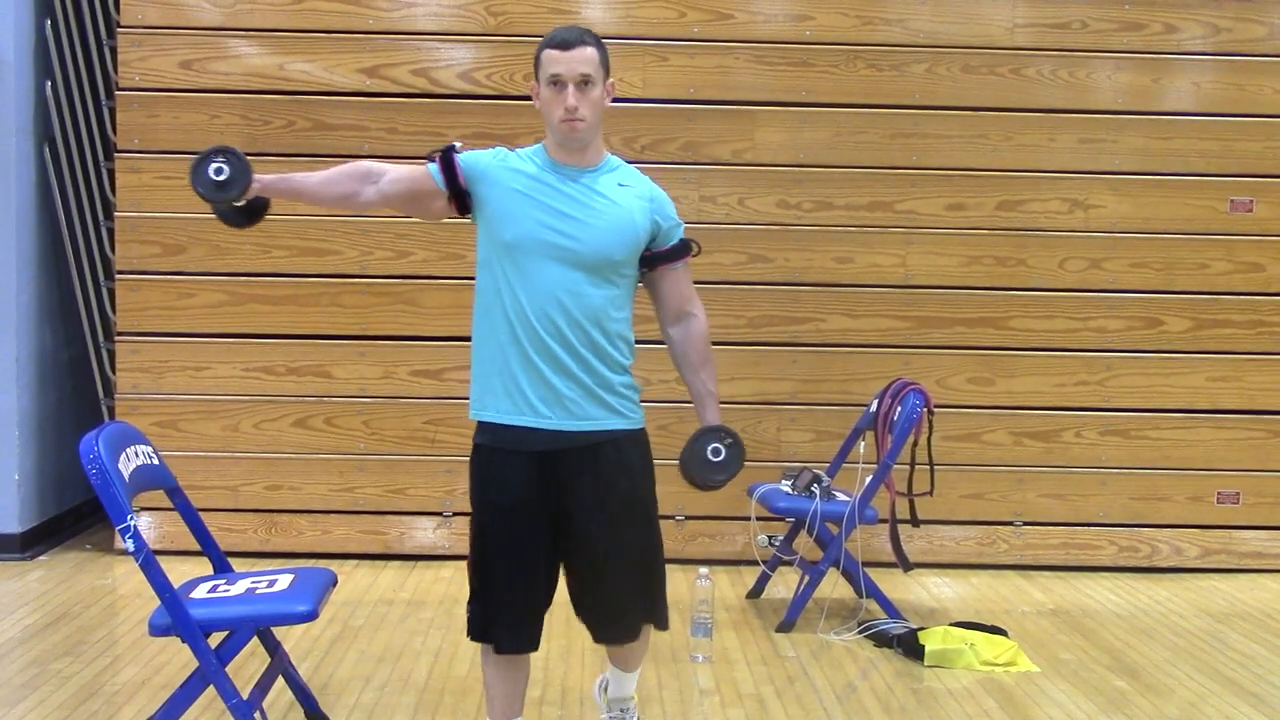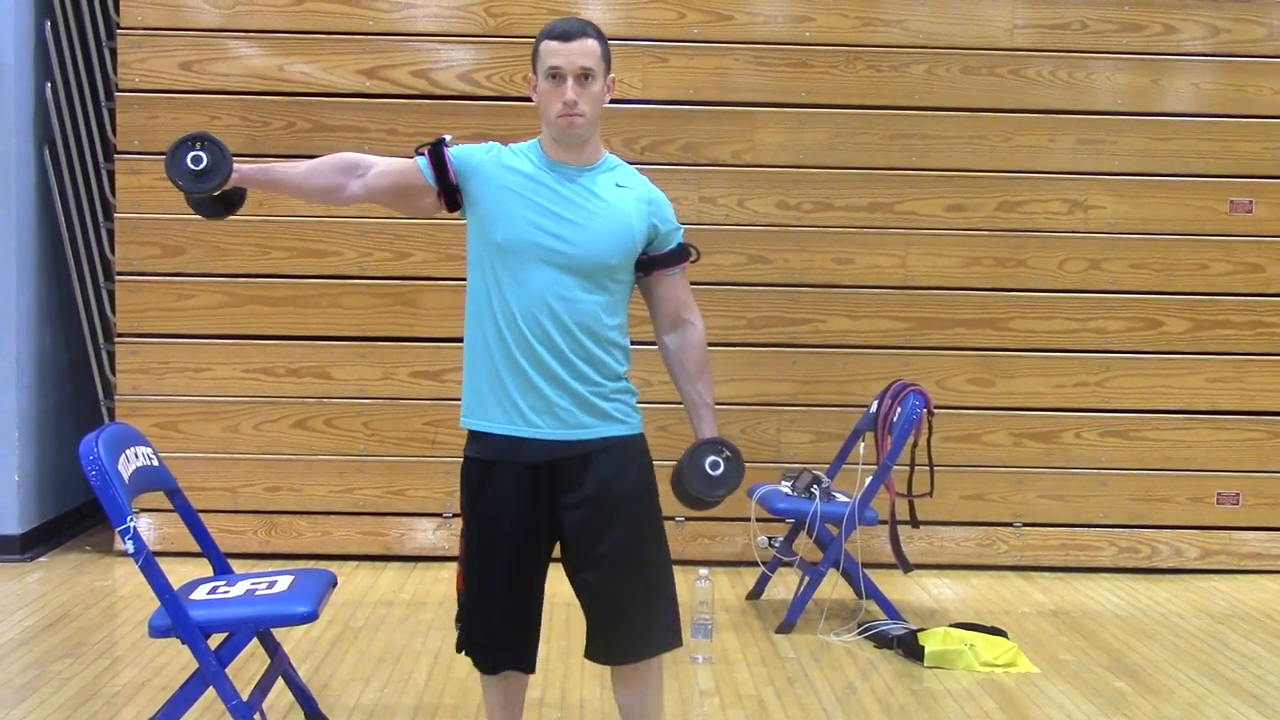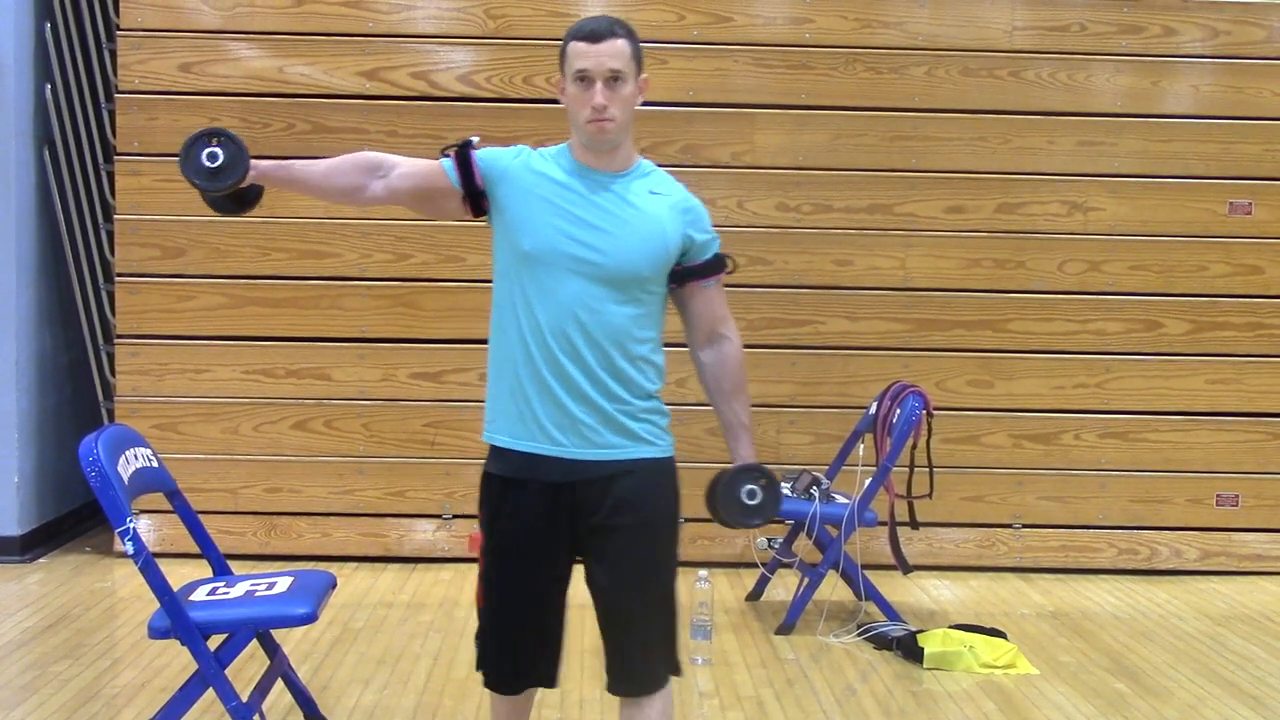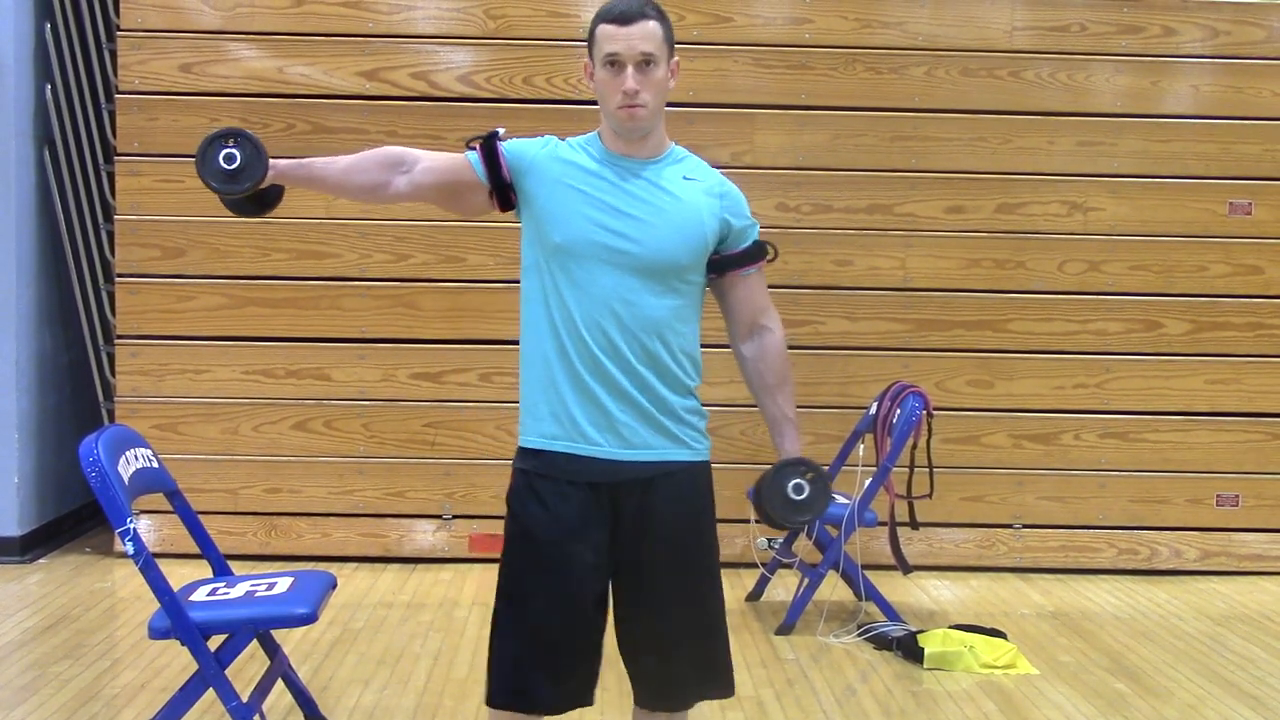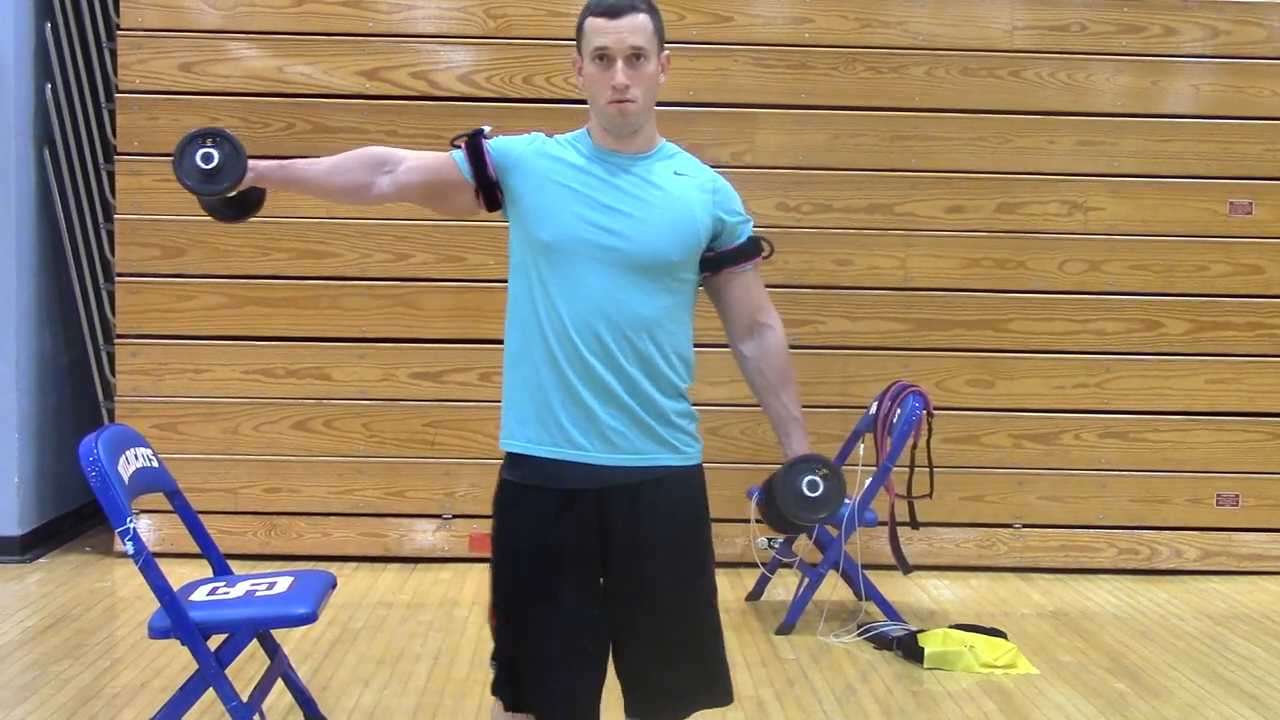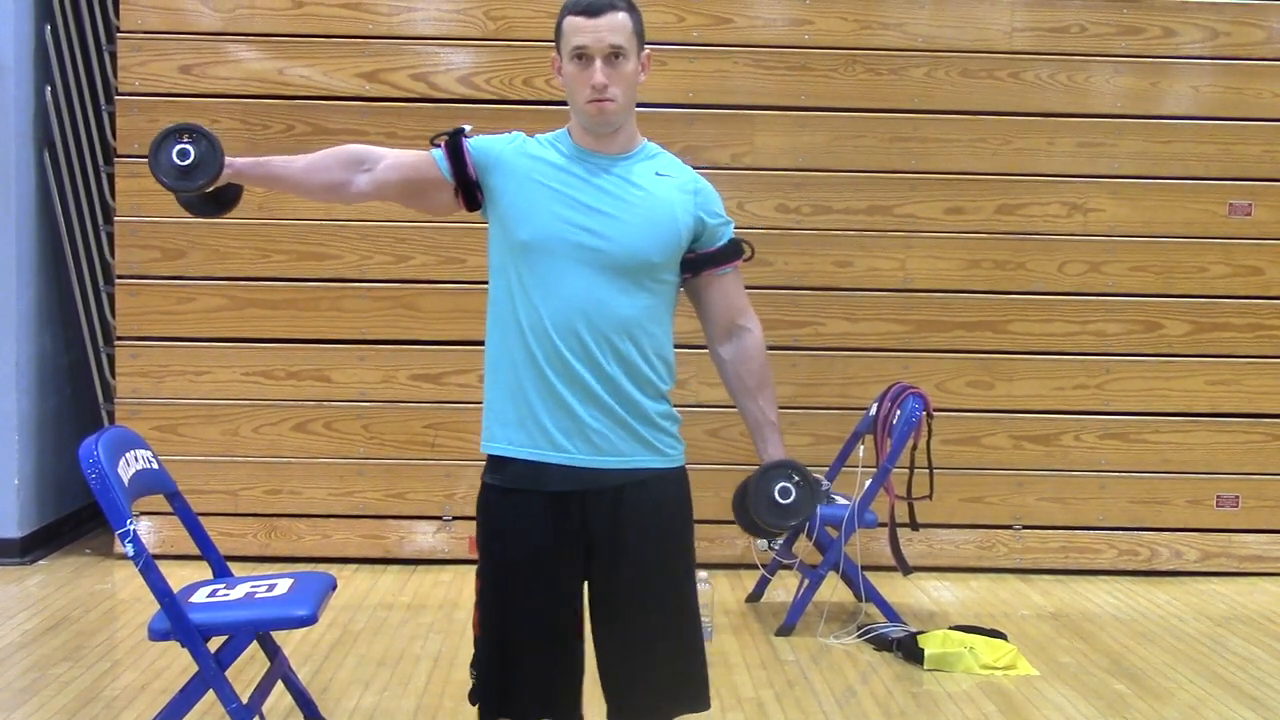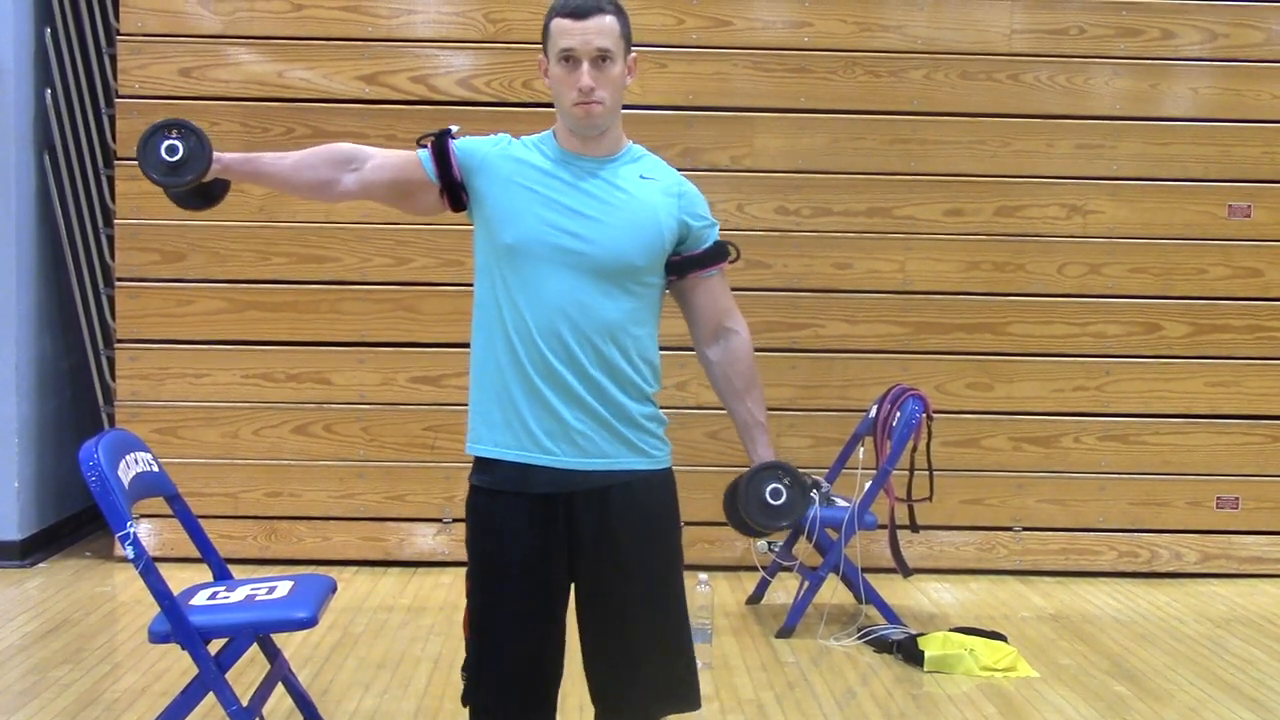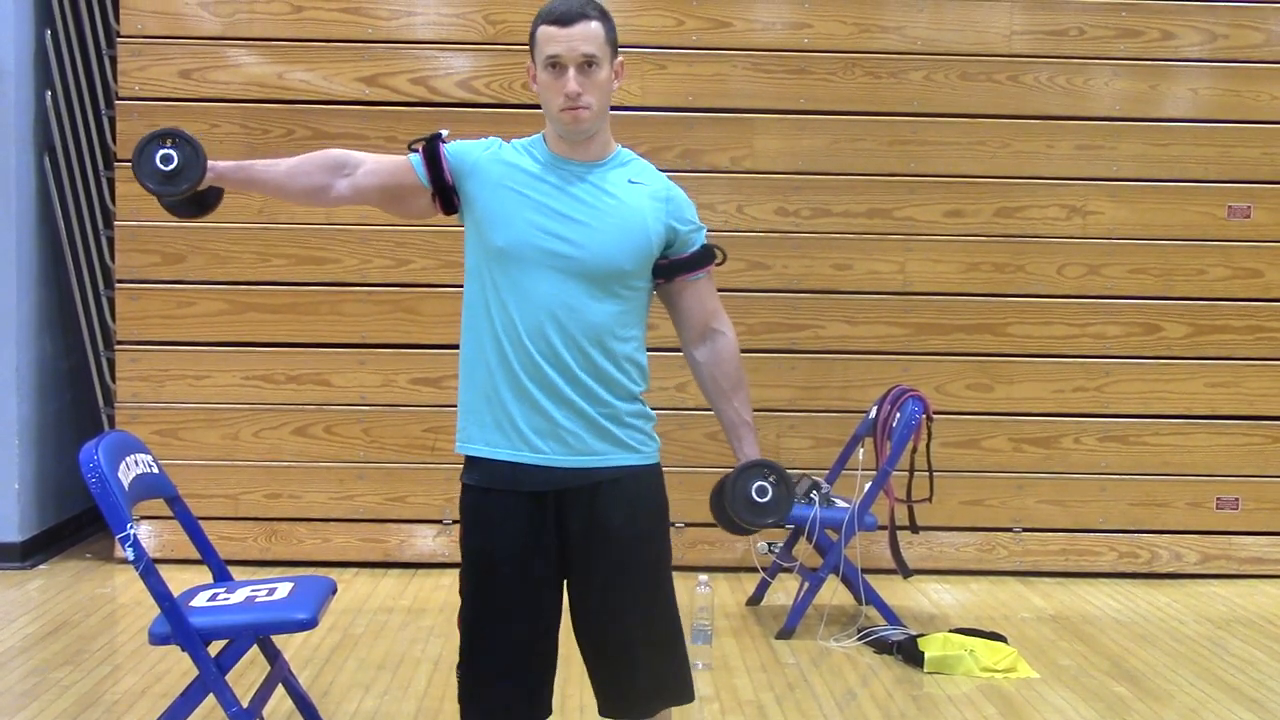
dt=0.3s
person 1, frame 1
left shoulder: (647, 201)
right shoulder: (491, 174)
left elbow: (684, 319)
right elbow: (376, 183)
left wrist: (711, 419)
right wrist: (265, 184)
left hip: (611, 436)
right hip: (508, 435)
left knee: (625, 603)
right knee: (506, 616)
person 1, frame 2
left shoulder: (645, 202)
right shoulder: (483, 170)
left elbow: (680, 327)
right elbow: (358, 176)
left wrist: (707, 433)
right wrist: (244, 173)
left hip: (607, 445)
right hip: (500, 445)
left knee: (634, 626)
right knee: (499, 632)
person 1, frame 3
left shoulder: (681, 210)
right shoulder: (509, 175)
left elbow: (715, 340)
right elbow: (381, 177)
left wrist: (743, 451)
right wrist: (260, 171)
left hip: (635, 467)
right hip: (523, 462)
left knee: (641, 662)
right knee: (512, 648)
person 1, frame 4
left shoulder: (717, 197)
right shoulder: (537, 166)
left elbow: (756, 332)
right elbow: (404, 173)
left wrist: (788, 447)
right wrist: (280, 170)
left hip: (671, 470)
right hip: (555, 464)
person 1, frame 5
left shoulder: (708, 193)
right shoulder: (524, 163)
left elbow: (755, 331)
right elbow: (387, 173)
left wrist: (797, 448)
right wrist: (259, 171)
left hip: (661, 474)
right hip: (542, 469)
person 1, frame 6
left shoulder: (689, 194)
right shoulder: (503, 162)
left elbow: (735, 334)
right elbow: (366, 171)
left wrist: (773, 453)
right wrist: (236, 168)
left hip: (644, 476)
right hip: (524, 471)
person 1, frame 7
left shoulder: (675, 197)
right shoulder: (490, 165)
left elbow: (722, 336)
right elbow: (353, 170)
left wrist: (762, 455)
right wrist: (225, 164)
left hip: (631, 477)
right hip: (512, 473)
person 1, frame 8
left shoulder: (661, 200)
right shoulder: (481, 169)
left elbow: (708, 337)
right elbow: (347, 177)
left wrist: (747, 453)
right wrist: (220, 171)
left hip: (620, 473)
right hip: (503, 471)
